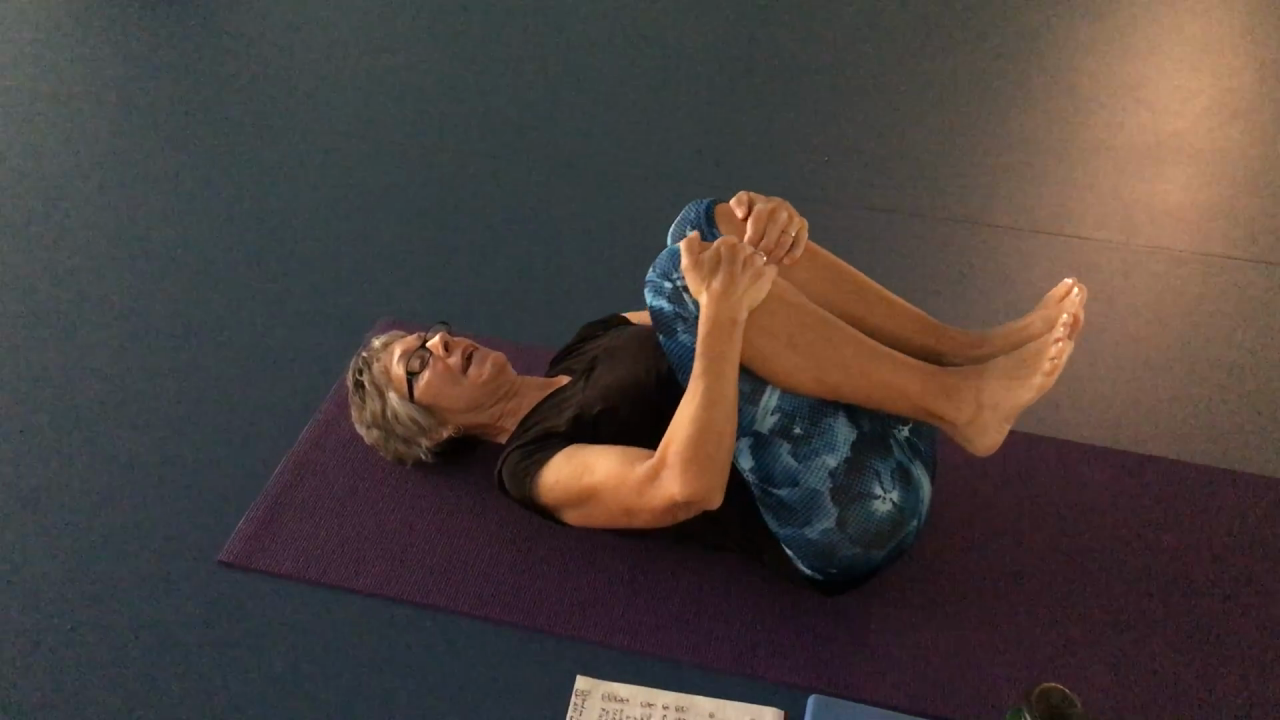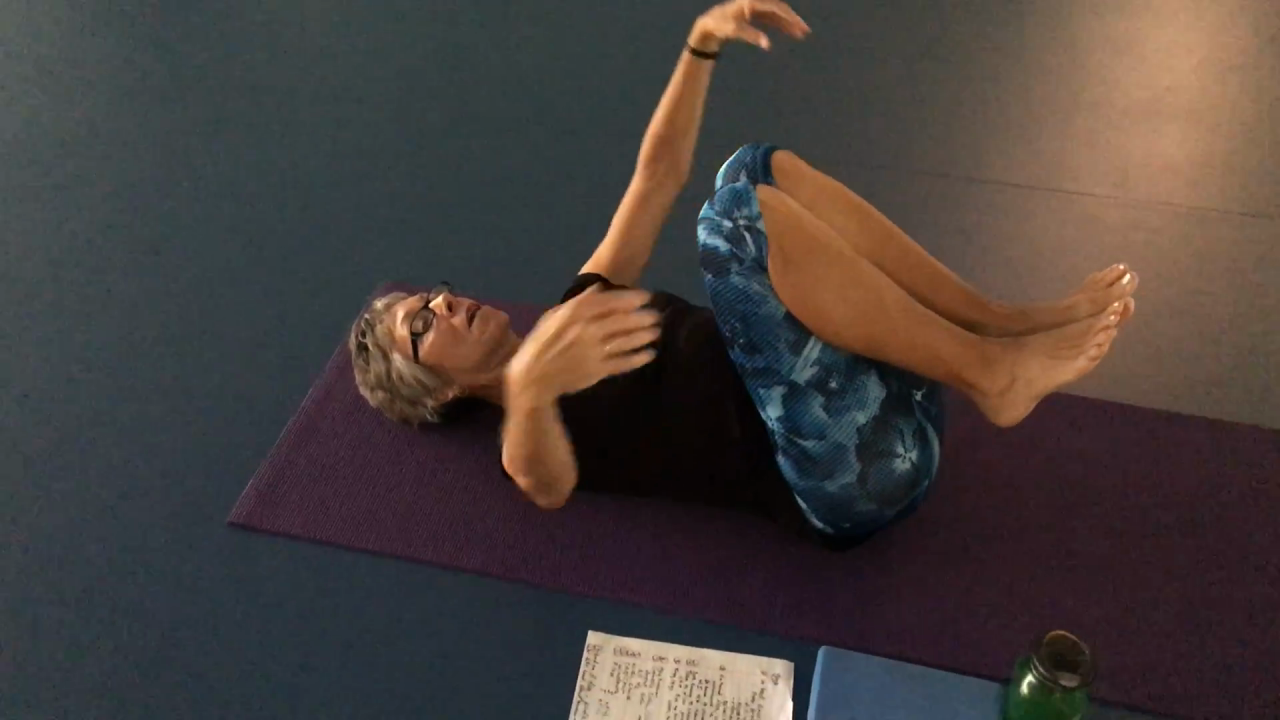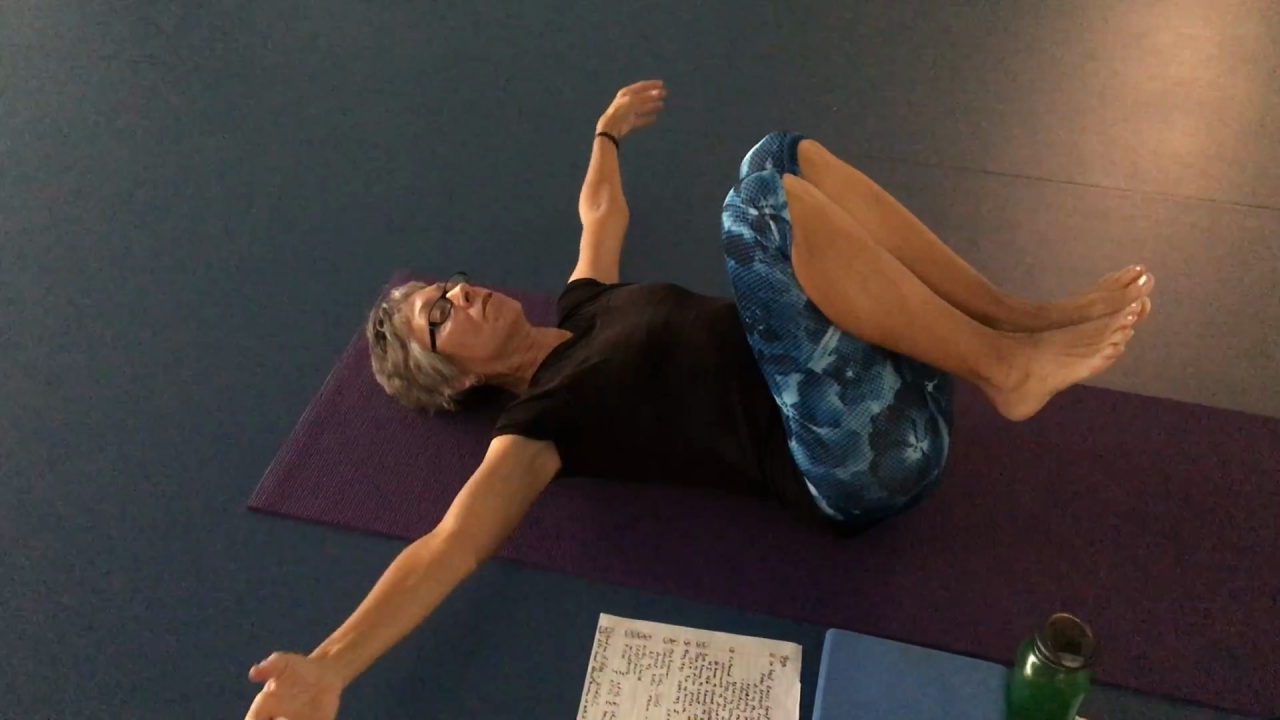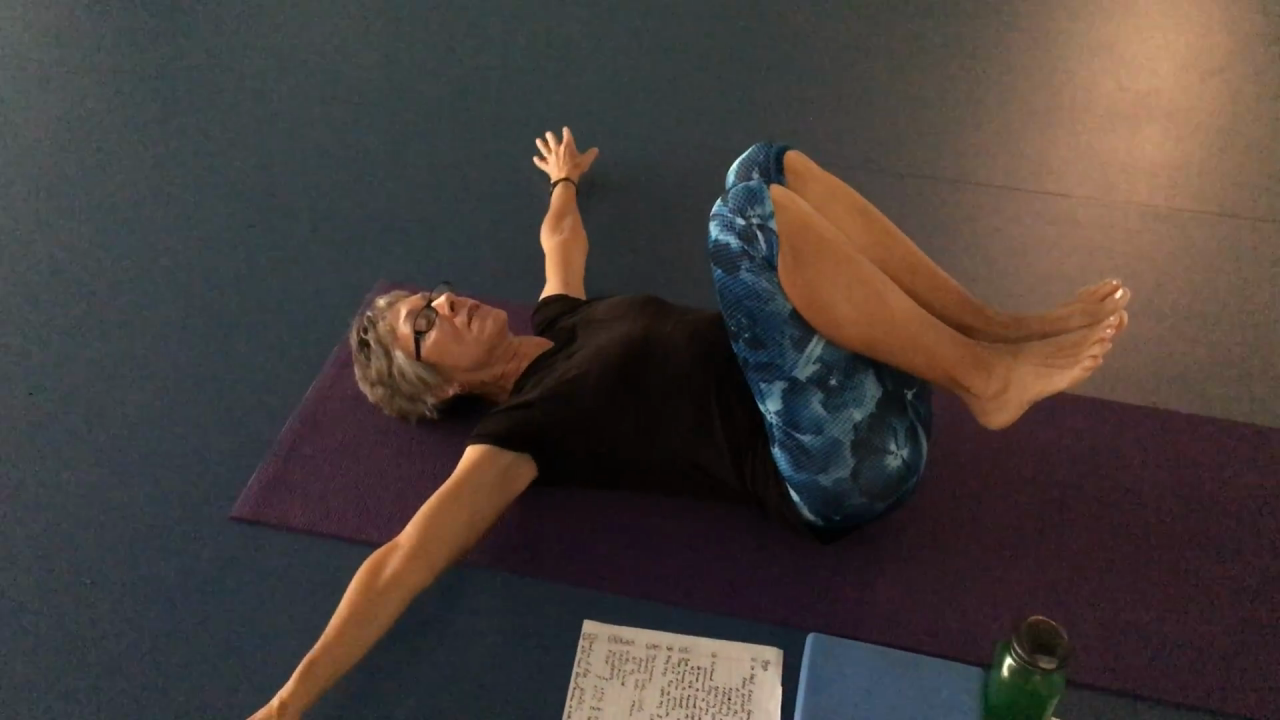
dt=1s
person 1, frame 1
left shoulder: (592, 341)
right shoulder: (536, 468)
left elbow: (748, 309)
right elbow: (689, 487)
left wrist: (767, 219)
right wrist: (720, 312)
left hip: (881, 440)
right hip: (848, 516)
left knee: (711, 229)
right knee: (682, 284)
left ankle: (963, 350)
right ankle: (960, 401)
person 1, frame 2
left shoulder: (579, 304)
right shoulder: (530, 431)
left elbow: (657, 173)
right elbow: (551, 480)
right wrist: (533, 383)
left hip: (888, 408)
right hip: (852, 475)
left knee: (758, 174)
right knee: (741, 218)
left ankle: (1003, 327)
right ankle: (991, 375)
person 1, frame 3
left shoulder: (582, 309)
right shoulder: (538, 422)
left elbow: (602, 212)
right elbow: (449, 545)
left wrist: (610, 129)
left hip: (889, 396)
right hip: (856, 458)
left knee: (783, 161)
right knee: (766, 208)
left ankle: (1020, 319)
right ankle: (1003, 368)
person 1, frame 4
left shoulder: (559, 319)
right shoulder: (518, 432)
left elbow: (561, 239)
right elbow: (402, 563)
left hip: (871, 403)
right hip: (838, 465)
left knee: (767, 171)
right knee: (753, 216)
left ankle: (1001, 328)
right ankle: (988, 378)
